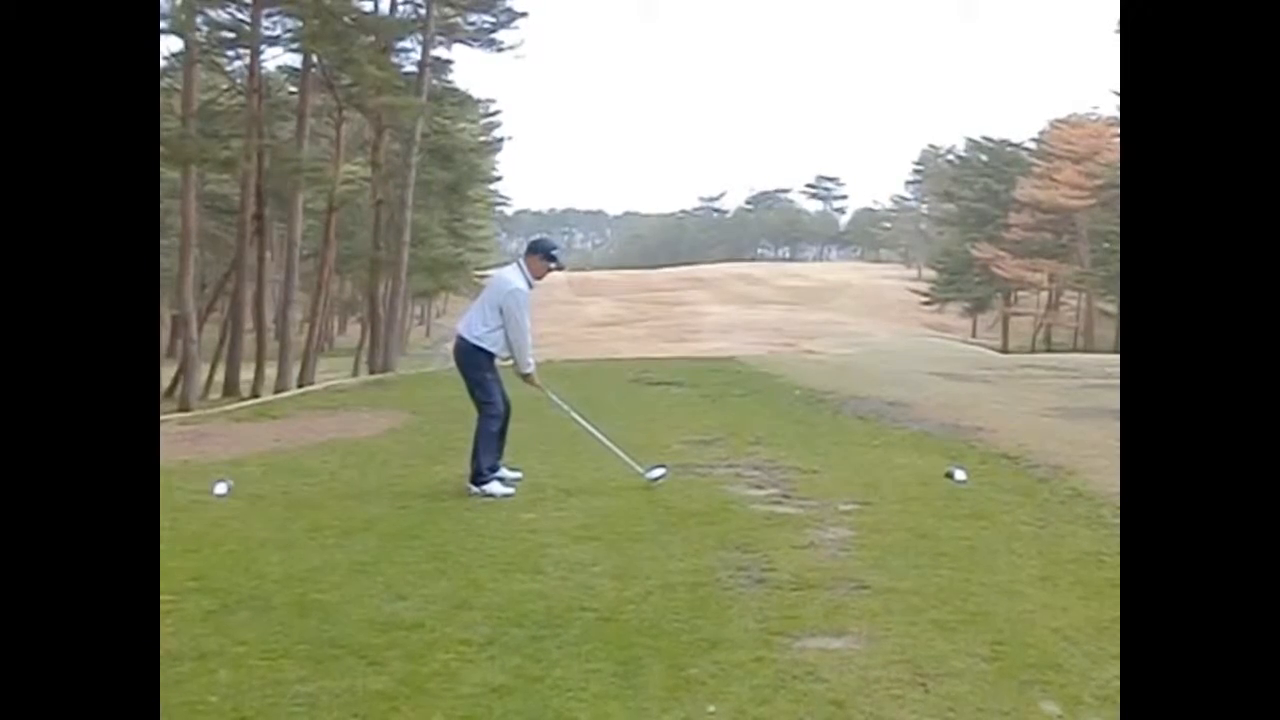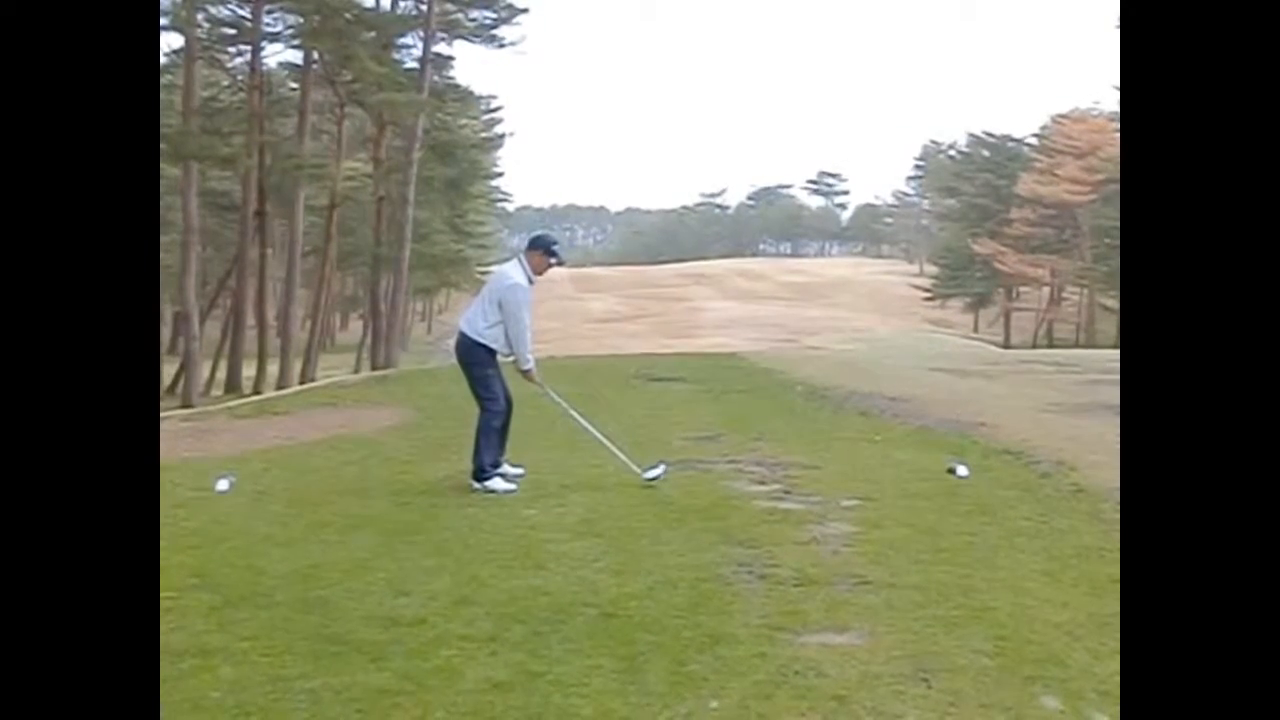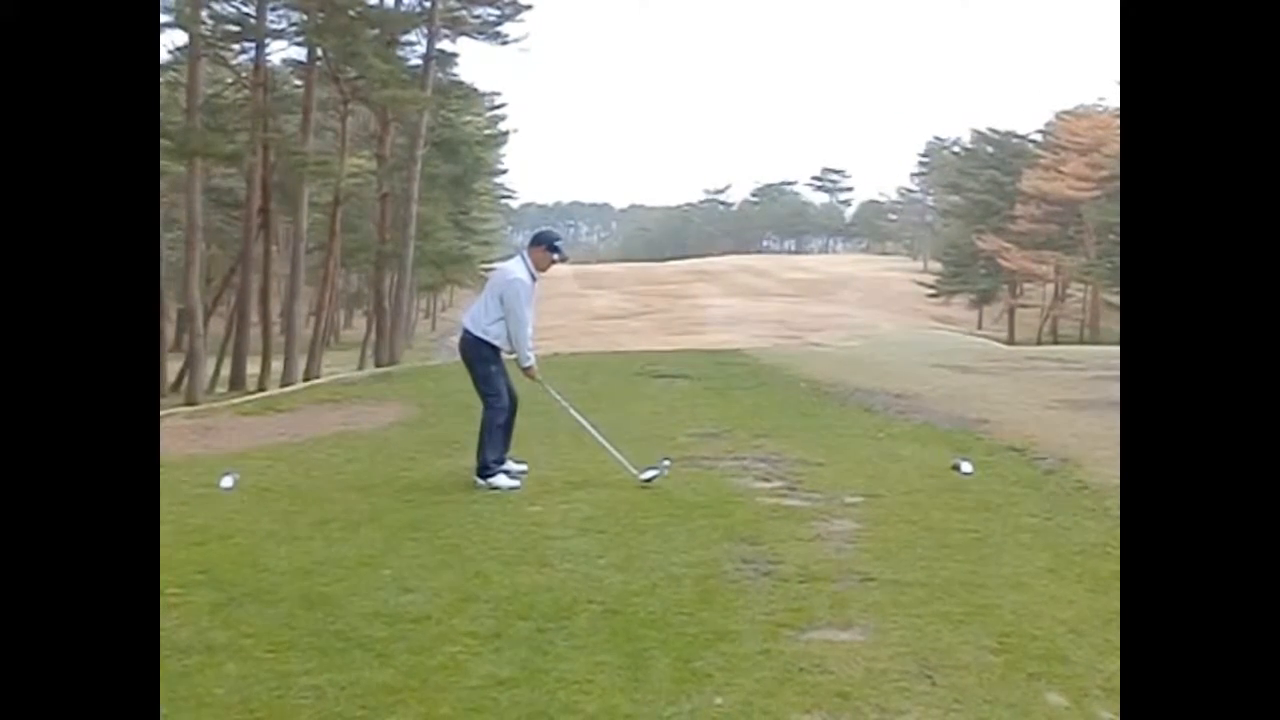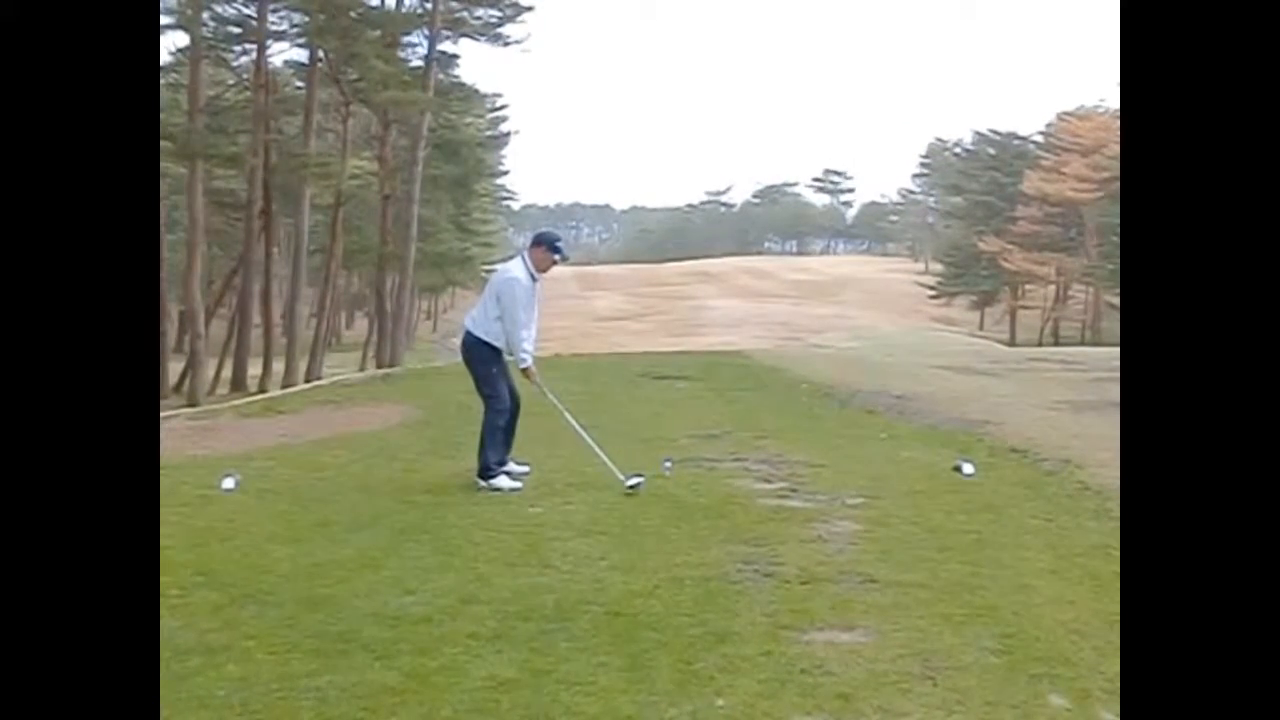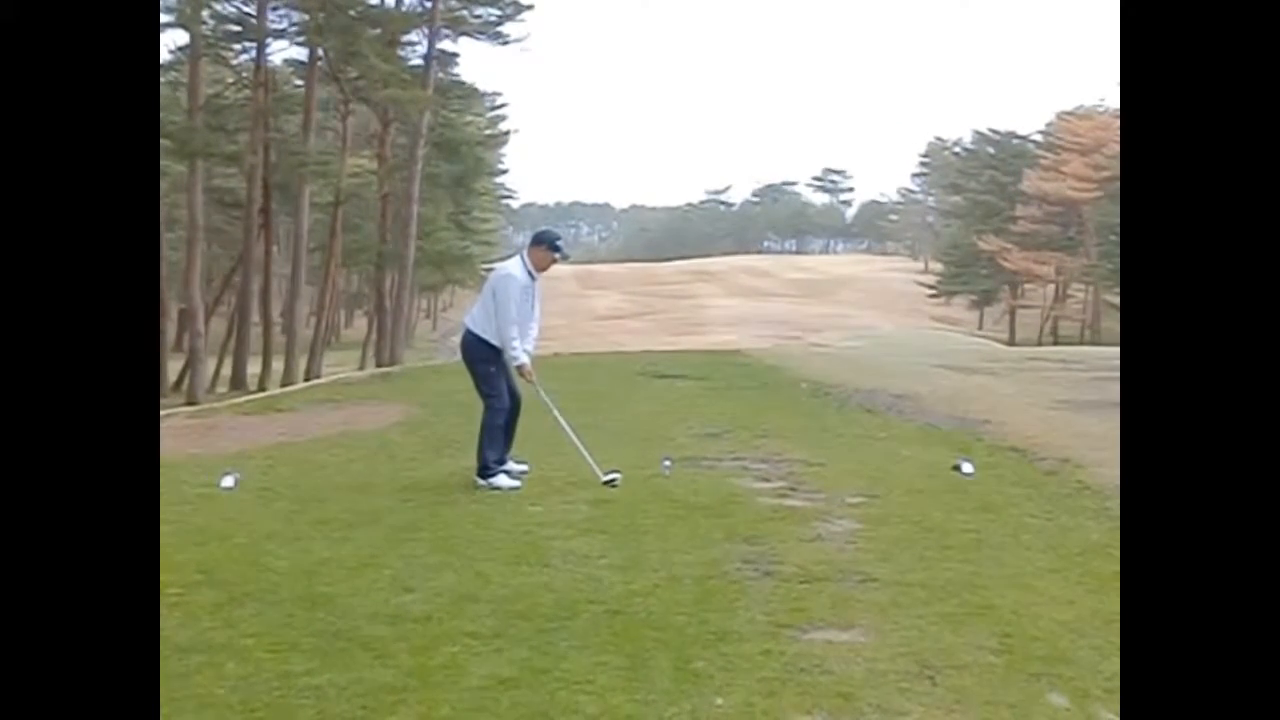
dt=1s
person 1, frame 1
left shoulder: (511, 276)
right shoulder: (516, 288)
left elbow: (516, 331)
right elbow: (519, 334)
left wrist: (522, 364)
right wrist: (528, 369)
left hip: (477, 349)
right hip: (475, 351)
left knee: (501, 408)
right knee: (492, 411)
left ankle: (492, 467)
right ankle: (480, 479)
person 1, frame 2
left shoulder: (513, 273)
right shoulder: (516, 283)
left elbow: (517, 326)
right elbow: (518, 329)
left wrist: (524, 361)
right wrist: (527, 365)
left hip: (480, 345)
right hip: (476, 347)
left knee: (503, 404)
right knee: (493, 407)
left ankle: (494, 462)
right ankle: (483, 475)
person 1, frame 3
left shoulder: (521, 272)
right shoulder: (517, 279)
left elbow: (522, 323)
right elbow: (518, 326)
left wrist: (526, 358)
right wrist: (528, 362)
left hip: (485, 344)
right hip: (479, 344)
left knee: (508, 401)
right knee: (497, 404)
left ankle: (499, 459)
right ankle: (487, 472)
person 1, frame 4
left shoulder: (528, 276)
right shoulder: (515, 278)
left elbow: (528, 321)
right elbow: (515, 326)
left wrist: (527, 357)
right wrist: (525, 362)
left hip: (490, 346)
right hip: (480, 345)
left knee: (511, 402)
right knee: (498, 404)
left ankle: (500, 460)
right ankle: (488, 473)
person 1, frame 5
left shoulder: (530, 277)
right shoulder: (511, 275)
left elbow: (531, 320)
right elbow: (507, 324)
left wrist: (525, 355)
right wrist: (518, 360)
left hip: (492, 346)
right hip: (479, 344)
left knee: (512, 400)
right knee: (497, 403)
left ankle: (499, 459)
right ankle: (487, 472)
